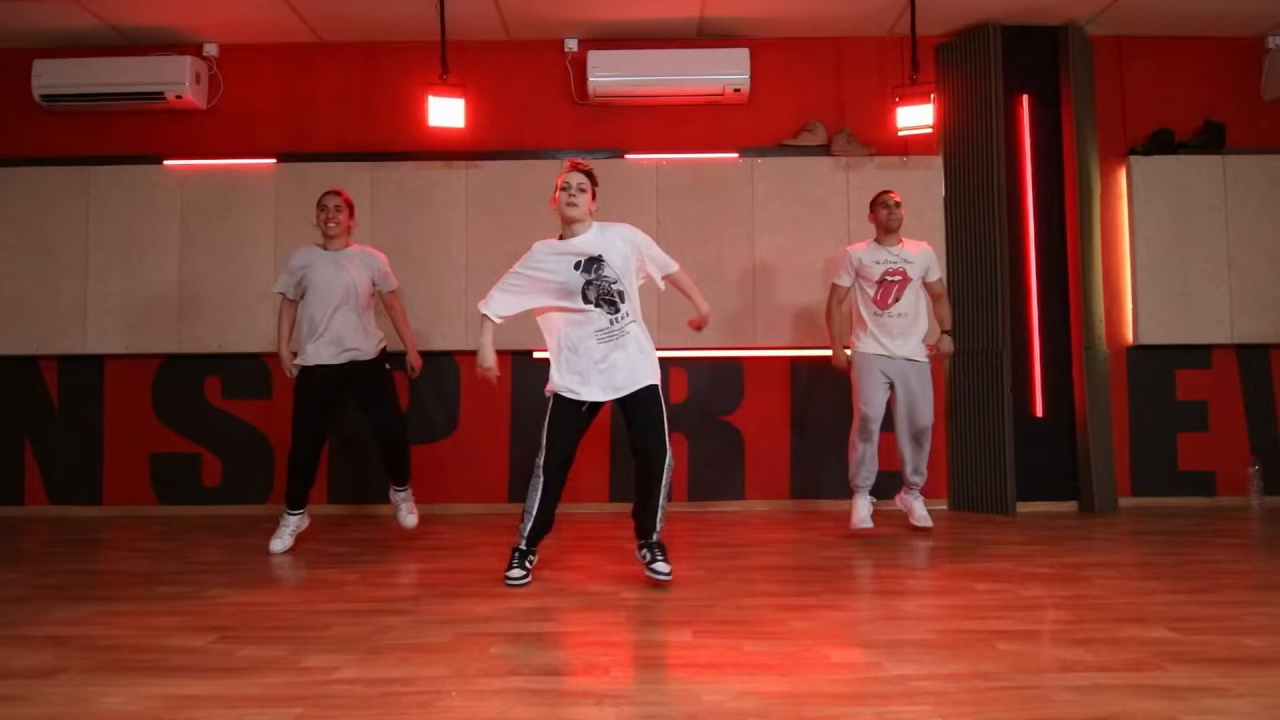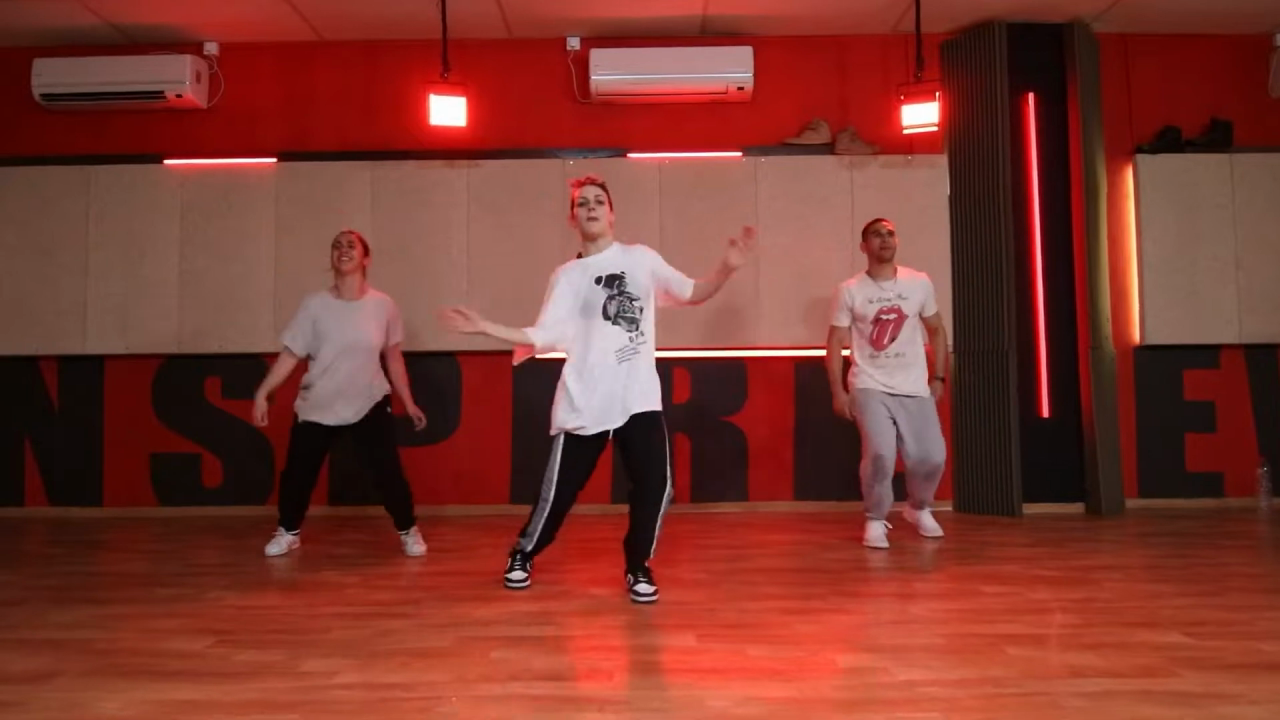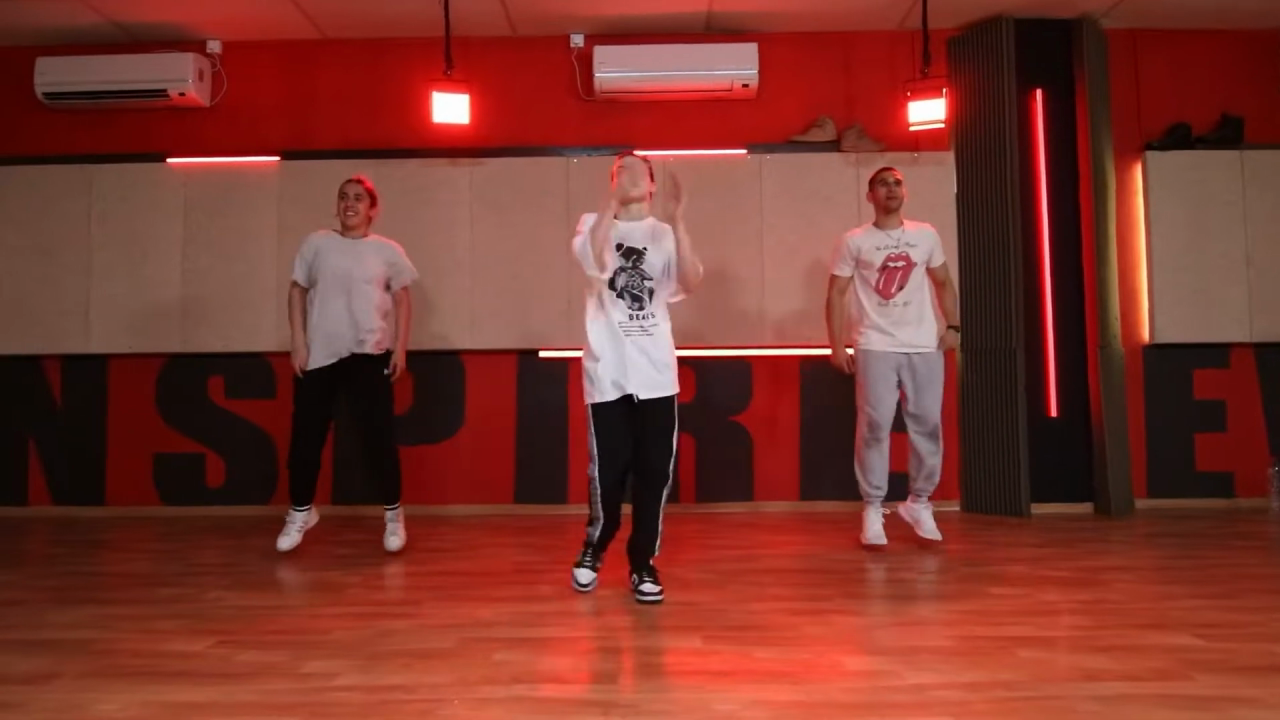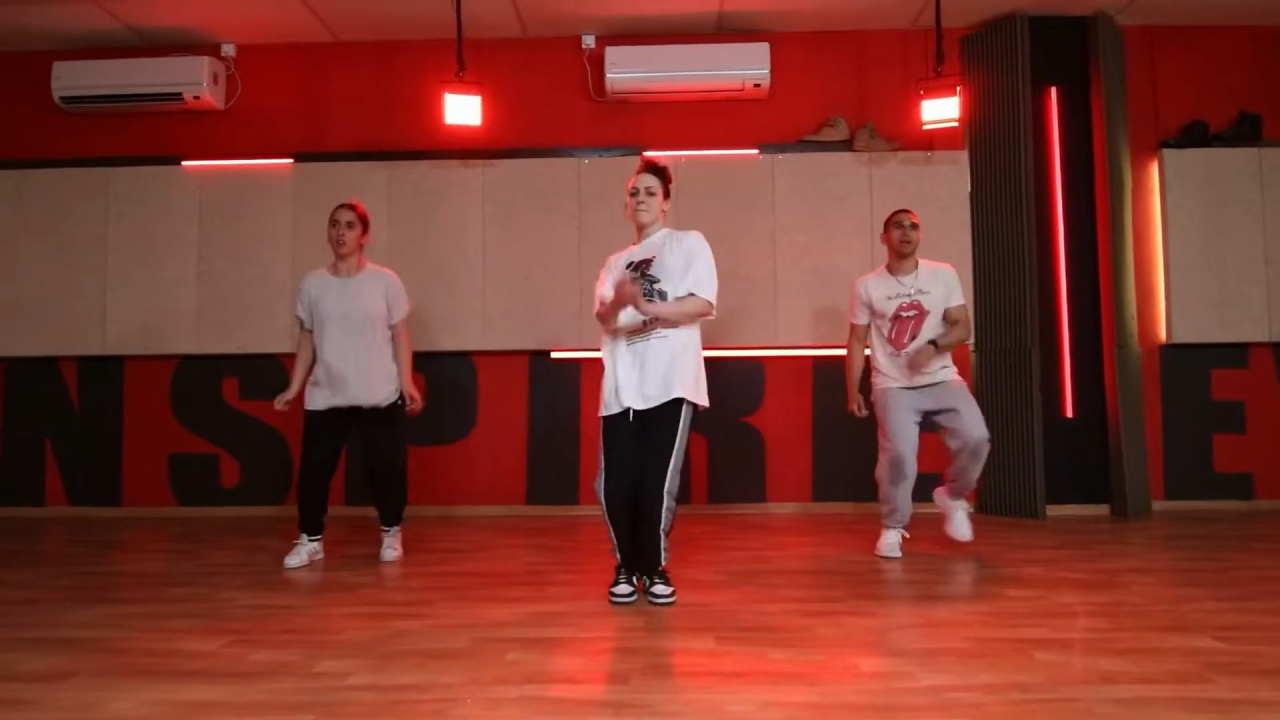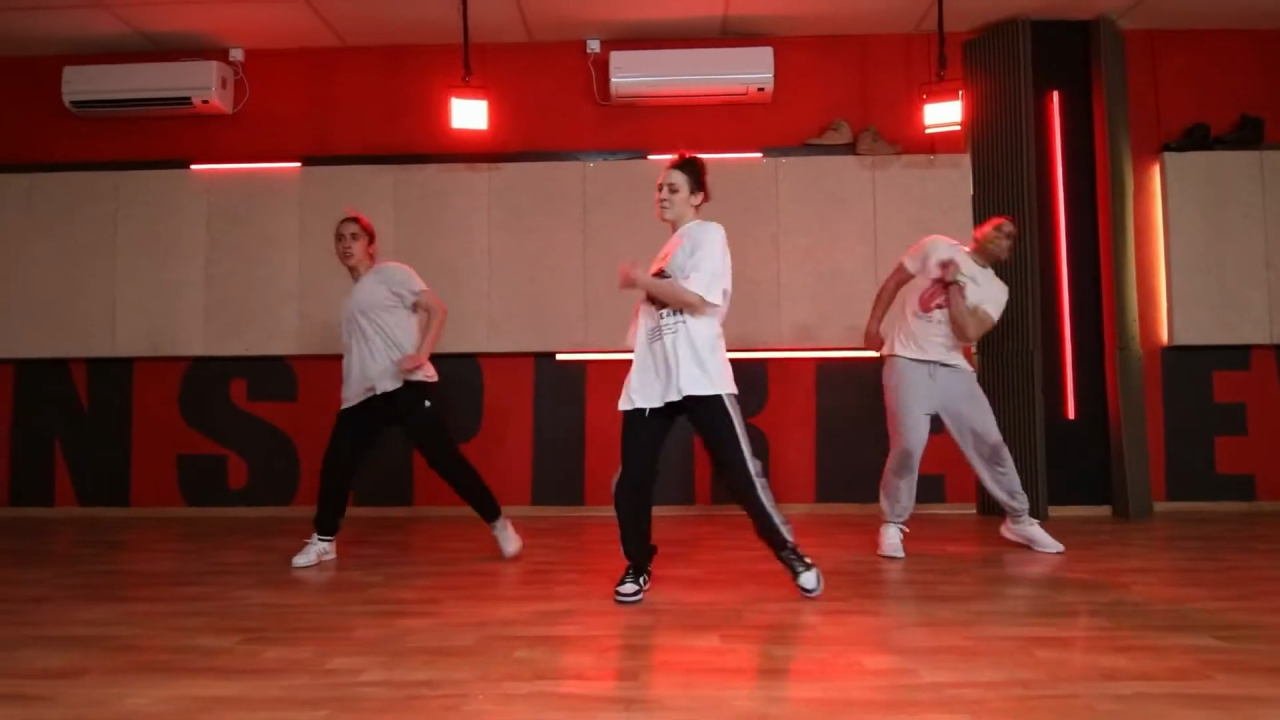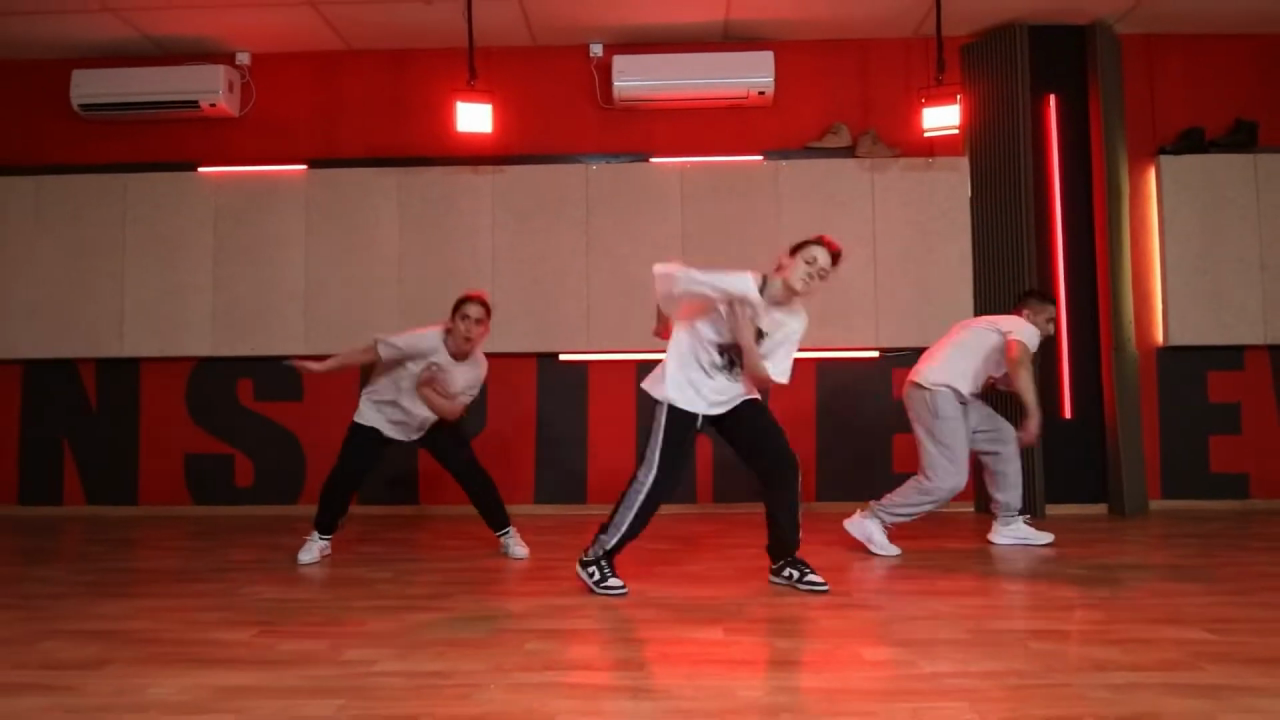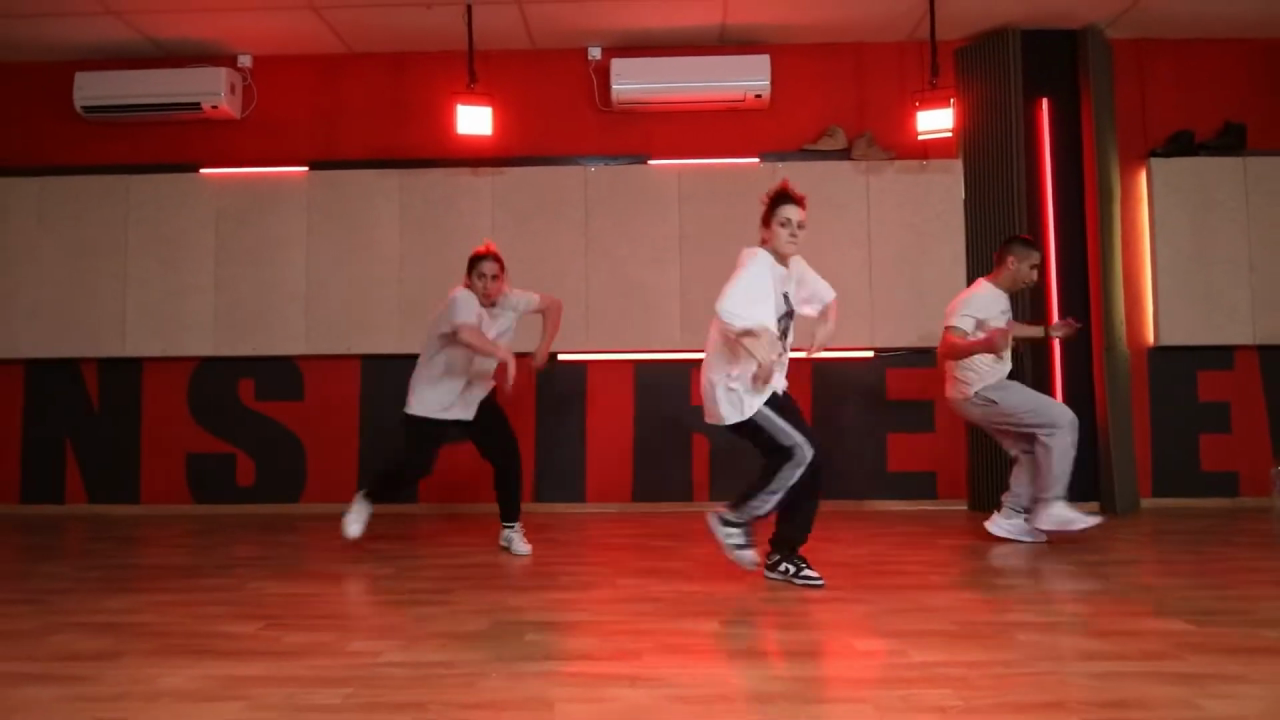
dt=0.3s
person 1, frame 1
left shoulder: (622, 236)
right shoulder: (542, 256)
left elbow: (667, 267)
right elbow: (497, 301)
left wrist: (699, 301)
right wrist: (485, 346)
left hip: (635, 367)
right hip: (576, 375)
left knee: (655, 454)
right knee: (551, 462)
left ankle: (649, 542)
right ankle: (525, 548)
person 1, frame 2
left shoulder: (642, 258)
right shoulder: (568, 275)
left elbow: (691, 294)
right elbow: (541, 338)
left wrist: (727, 268)
right wrist: (485, 327)
left hip: (639, 396)
right hip: (584, 400)
left knee: (654, 484)
right knee: (559, 490)
left ankle: (637, 565)
right ankle: (522, 553)
person 1, frame 3
left shoulder: (668, 234)
right shoulder: (592, 223)
left elbow: (687, 283)
right elbow: (596, 261)
left wrist: (676, 221)
right wrist: (613, 200)
left hip: (656, 372)
right hip: (607, 370)
left knee: (655, 470)
right knee: (609, 469)
left ankle: (642, 563)
right ankle: (595, 546)
person 1, frame 4
left shoulder: (689, 242)
right shoulder: (616, 263)
left elbow: (704, 305)
right elbow: (604, 319)
left wrist: (649, 309)
right wrist: (617, 303)
left hip: (671, 383)
right hip: (622, 388)
left knee: (657, 482)
right knee: (615, 485)
left ankle: (655, 567)
right ankle: (628, 566)
person 1, frame 5
left shoulder: (708, 235)
right shoulder: (665, 252)
left elbow: (699, 298)
left wrist: (643, 281)
left hip: (702, 378)
right hip: (648, 381)
left knee: (739, 469)
right knee: (631, 480)
left ankle: (788, 550)
right ankle: (637, 565)
person 1, frame 6
left shoulder: (795, 320)
right shoulder: (736, 285)
left elbow: (765, 379)
right elbow: (664, 278)
left wrist: (746, 341)
right wrist: (665, 322)
left hip: (734, 395)
right hip: (683, 389)
left knee: (782, 467)
right knee: (656, 479)
left ankle: (785, 560)
right ankle: (597, 558)
person 1, frame 7
left shoulder: (794, 267)
right shoulder: (757, 261)
left elbow: (827, 299)
right elbow: (731, 314)
left wrist: (825, 326)
right wrist: (760, 352)
left hip: (760, 386)
right hip: (734, 386)
left knee: (801, 460)
right knee: (800, 454)
left ankle: (783, 555)
right ankle: (734, 519)
person 2, frame 1
left shoulder: (372, 260)
right shoulder: (302, 259)
left elbow: (392, 302)
right elbow: (289, 302)
left wrist: (411, 347)
right wrist: (283, 349)
left hip: (367, 358)
right hip: (317, 363)
left knee: (392, 427)
right knee: (306, 439)
left ankle: (401, 490)
right ankle: (294, 514)
person 2, frame 2
left shoulder: (384, 305)
right shoulder: (315, 306)
left elbow: (393, 354)
right elbow: (291, 354)
left wrist: (408, 401)
right wrist: (262, 393)
left hip: (370, 405)
right hip: (318, 408)
left knee: (388, 473)
right knee: (297, 474)
left ankle: (408, 530)
right ankle: (288, 531)
person 2, frame 3
left shoulder: (388, 250)
right shoulder: (316, 243)
left elbow: (402, 301)
right elbow: (297, 291)
left wrist: (400, 348)
right wrist: (298, 341)
left hip: (368, 355)
right hip: (319, 356)
left knee: (378, 434)
right knee: (306, 436)
left ankle: (392, 512)
right ankle: (301, 511)
person 2, frame 4
left shoulder: (385, 280)
right shoulder: (313, 284)
left elbow: (399, 331)
right elbow: (307, 339)
left wrist: (407, 380)
right wrist: (294, 387)
left hip: (379, 391)
right hip: (326, 395)
left knee: (387, 464)
right knee: (314, 469)
left ankle: (391, 530)
right ankle: (311, 539)
person 2, frame 5
left shoulder: (391, 273)
right shoulder: (354, 294)
left elbow: (436, 309)
left wrist: (420, 354)
left hip: (408, 386)
right hip: (365, 394)
left knee: (445, 458)
right knee: (336, 463)
left ankle: (498, 522)
right ankle: (323, 540)
person 2, frame 6
left shoulder: (478, 366)
right shoulder: (427, 341)
left elbow: (451, 411)
right elbow: (372, 353)
left wrist: (431, 393)
right wrist: (323, 366)
left hip: (432, 421)
right hip: (379, 414)
left knee: (472, 474)
right knee: (343, 477)
left ankle: (506, 534)
right ankle: (321, 538)
person 2, frame 7
left shoulder: (511, 300)
right shoulder: (462, 297)
left elbow: (553, 305)
right elbow: (465, 335)
left wrist: (543, 347)
right wrist: (505, 355)
left hip: (477, 397)
right hip: (432, 403)
left knee: (508, 456)
right knee: (414, 466)
left ankle: (511, 529)
right ankle: (366, 500)
person 3, frame 1
left shoulder: (923, 253)
right shoulder: (855, 255)
left elbow: (939, 296)
right elbow: (835, 302)
left wrist: (946, 333)
right wrist: (837, 348)
left hip: (914, 354)
right hip: (870, 352)
left knee: (920, 423)
right knee: (868, 419)
left ankle: (911, 492)
right ankle: (861, 496)
person 3, frame 2
left shoulder: (920, 283)
right shoulder: (849, 291)
left elbow: (936, 330)
right elbow: (835, 345)
left wrist: (939, 376)
right wrist: (838, 391)
left hip: (915, 388)
right hip: (869, 388)
left knee: (932, 458)
right knee: (880, 454)
left ankle: (919, 508)
right ankle: (875, 519)
person 3, frame 3
left shoulder: (925, 235)
right shoulder: (854, 242)
left elbow: (944, 284)
right elbow: (835, 295)
left wrist: (952, 327)
right wrist: (836, 344)
left hip: (924, 347)
right hip: (875, 347)
left knee: (928, 424)
right knee: (876, 423)
left ankle: (918, 503)
right ankle: (872, 508)
person 3, frame 4
left shoulder: (944, 275)
right shoulder: (867, 286)
left elbow: (962, 327)
right elbow: (857, 342)
left wrist: (933, 347)
right wrist: (853, 390)
left hip: (941, 380)
right hip: (893, 385)
left knee: (975, 438)
right knee: (899, 454)
left ankle: (953, 496)
right ankle: (892, 529)
person 3, frame 5
left shoulder: (996, 289)
right shoulder: (934, 248)
left elbow: (969, 335)
right elbow: (895, 281)
left wrist: (955, 284)
right wrist: (874, 322)
left hip: (952, 368)
right hip: (906, 361)
left knee: (989, 441)
right knee: (908, 444)
left ankle: (1019, 521)
right ankle: (892, 524)
person 3, frame 6
left shoulder: (995, 329)
right shoulder: (1024, 330)
right elbow: (1018, 362)
left wrist: (1001, 380)
right wrist: (1033, 413)
left hip: (947, 392)
right hip: (936, 392)
left knee: (1003, 440)
right knee: (949, 478)
left ankle: (1007, 523)
right ankle: (870, 521)
person 3, frame 7
left shoulder: (998, 294)
right shoulder: (979, 297)
right elbow: (948, 347)
left wrist: (1049, 331)
right wrist: (989, 343)
left hip: (988, 387)
right hip: (981, 390)
left knee: (1031, 447)
right knee: (1063, 422)
left ankle: (1009, 518)
right ankle: (1051, 508)
